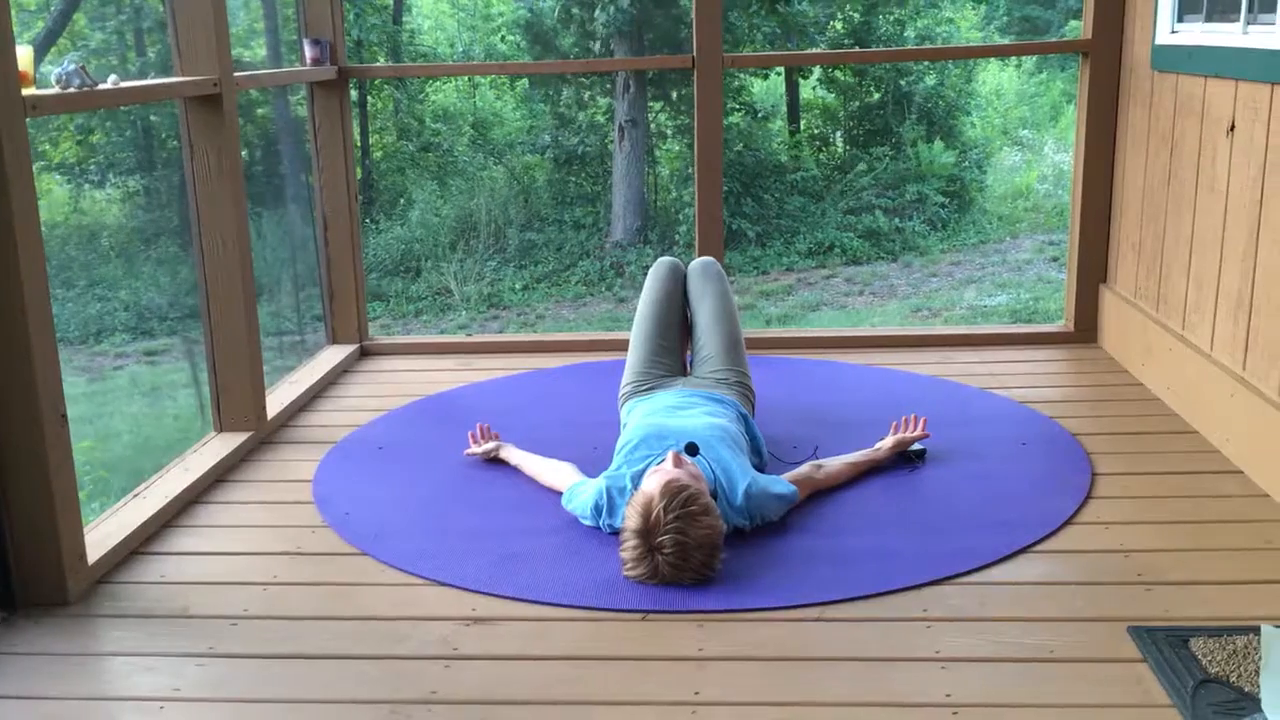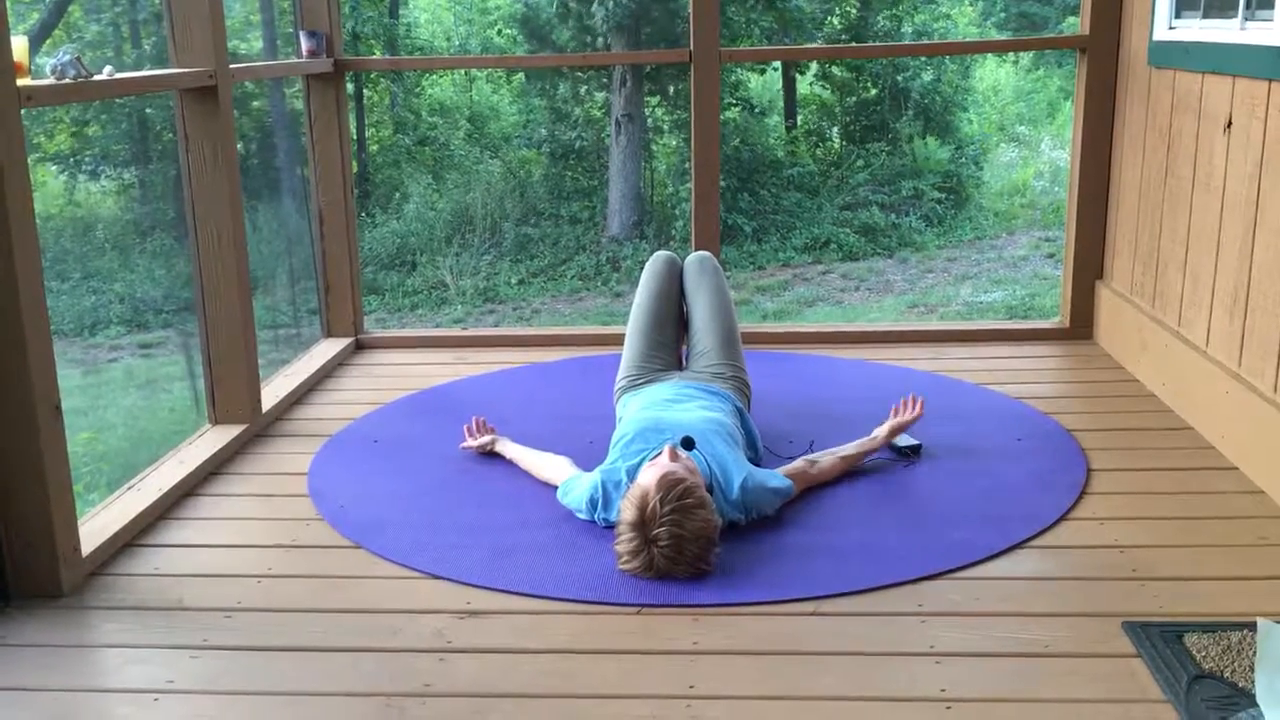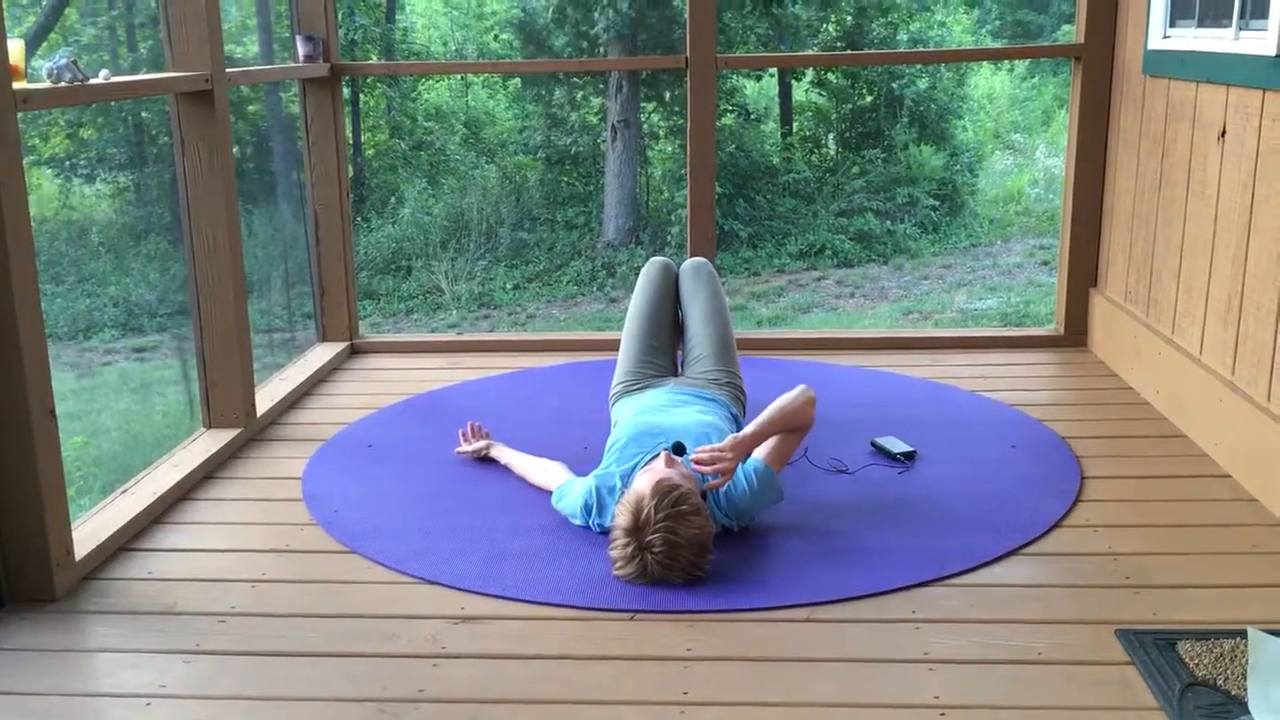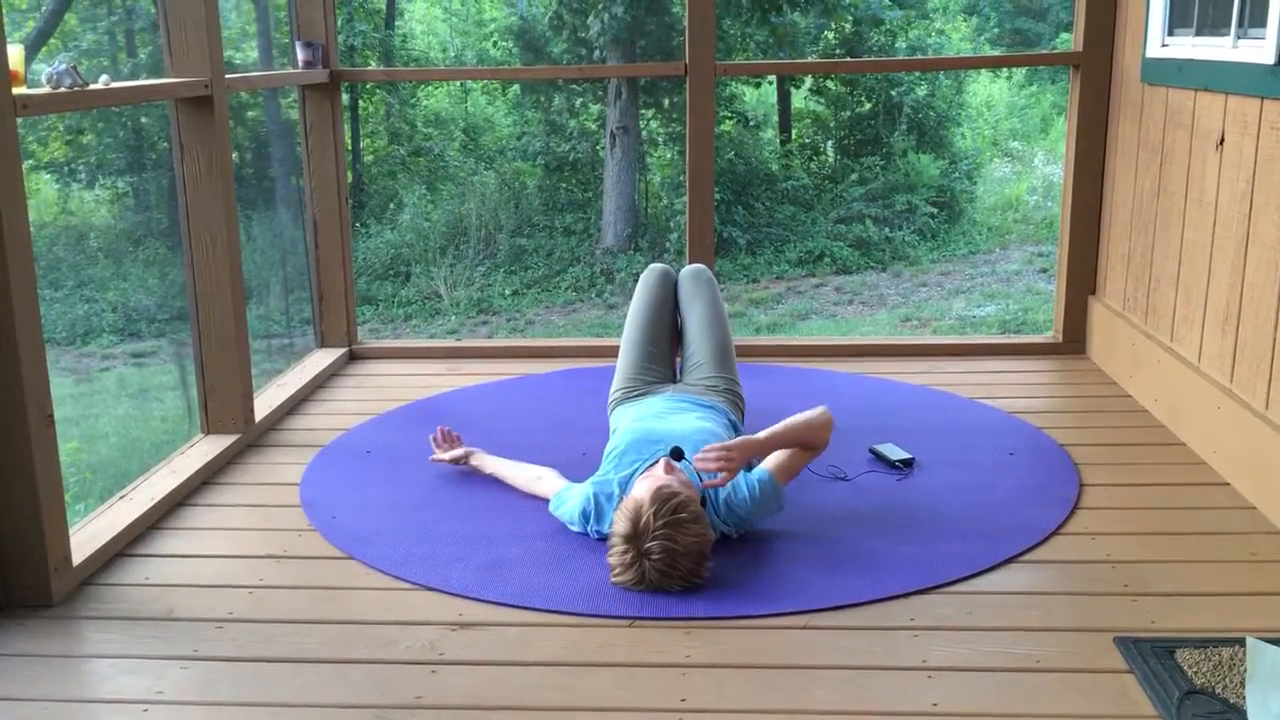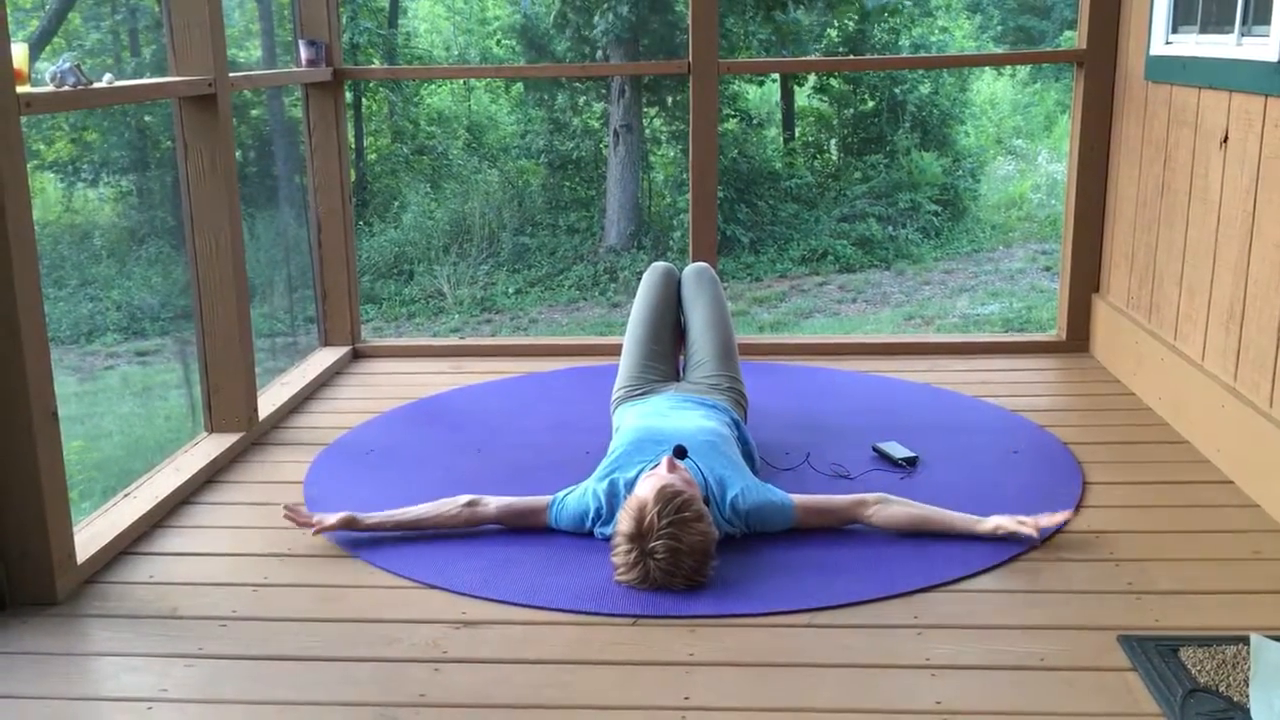
dt=1s
person 1, frame 1
left shoulder: (607, 504)
right shoulder: (746, 501)
left elbow: (562, 474)
right elbow: (815, 473)
left wrist: (502, 450)
right wrist: (883, 451)
left hip: (647, 398)
right hip: (723, 399)
left knee: (666, 268)
right knee: (704, 268)
person 1, frame 2
left shoulder: (601, 498)
right shoulder: (742, 495)
left elbow: (561, 469)
right elbow: (811, 468)
left wrist: (500, 443)
right wrist: (886, 431)
left hip: (641, 391)
right hip: (718, 393)
left knee: (663, 263)
right knee: (700, 262)
person 1, frame 3
left shoulder: (596, 503)
right shoulder: (735, 500)
left elbow: (552, 472)
right elbow: (804, 398)
left wrist: (494, 448)
right wrist: (744, 442)
left hip: (637, 396)
right hip: (714, 397)
left knee: (660, 268)
right knee: (696, 269)
person 1, frame 4
left shoulder: (594, 509)
right shoulder: (734, 506)
left elbow: (543, 478)
right elbow: (821, 422)
left wrist: (472, 456)
right wrist: (749, 446)
left hip: (636, 405)
right hip: (712, 405)
left knee: (657, 275)
right knee: (695, 275)
person 1, frame 5
left shoulder: (598, 506)
right shoulder: (737, 504)
left elbow: (481, 507)
right elbow: (867, 507)
left wrist: (360, 520)
right wrist: (988, 522)
left hip: (640, 402)
right hip: (714, 404)
left knee: (660, 273)
right knee: (699, 274)
left ankle: (673, 277)
right ankle: (693, 276)
